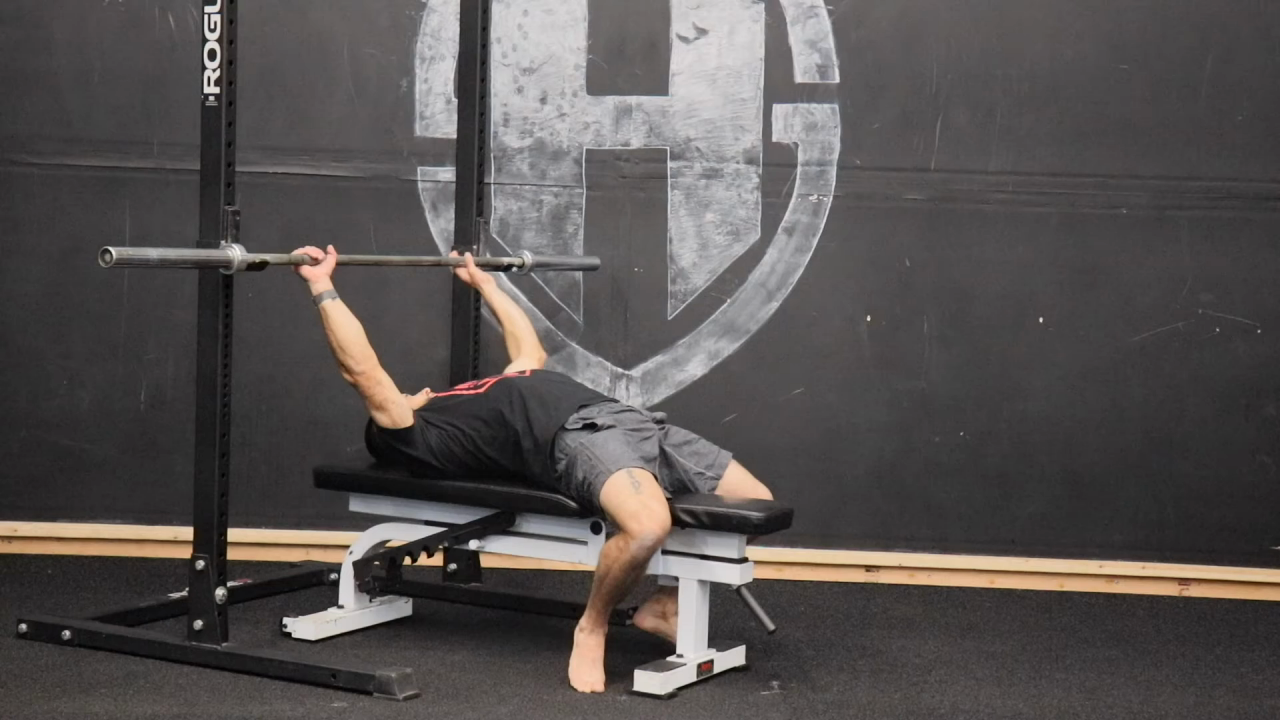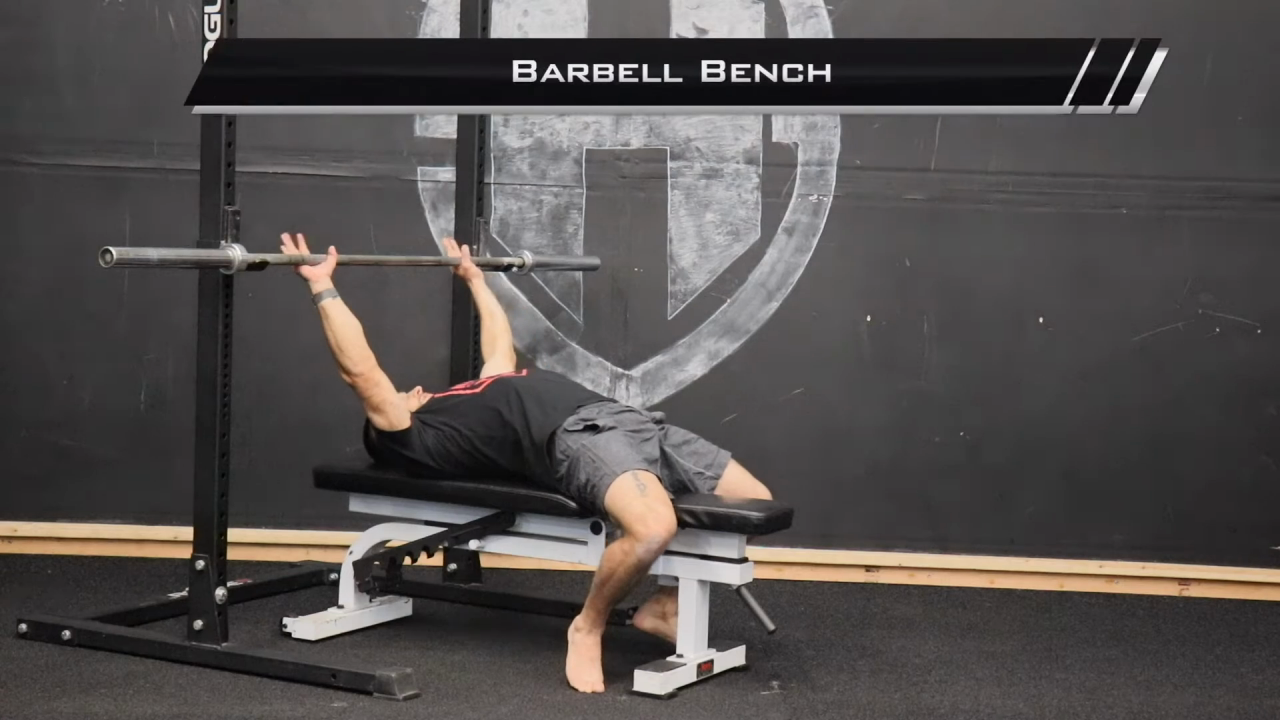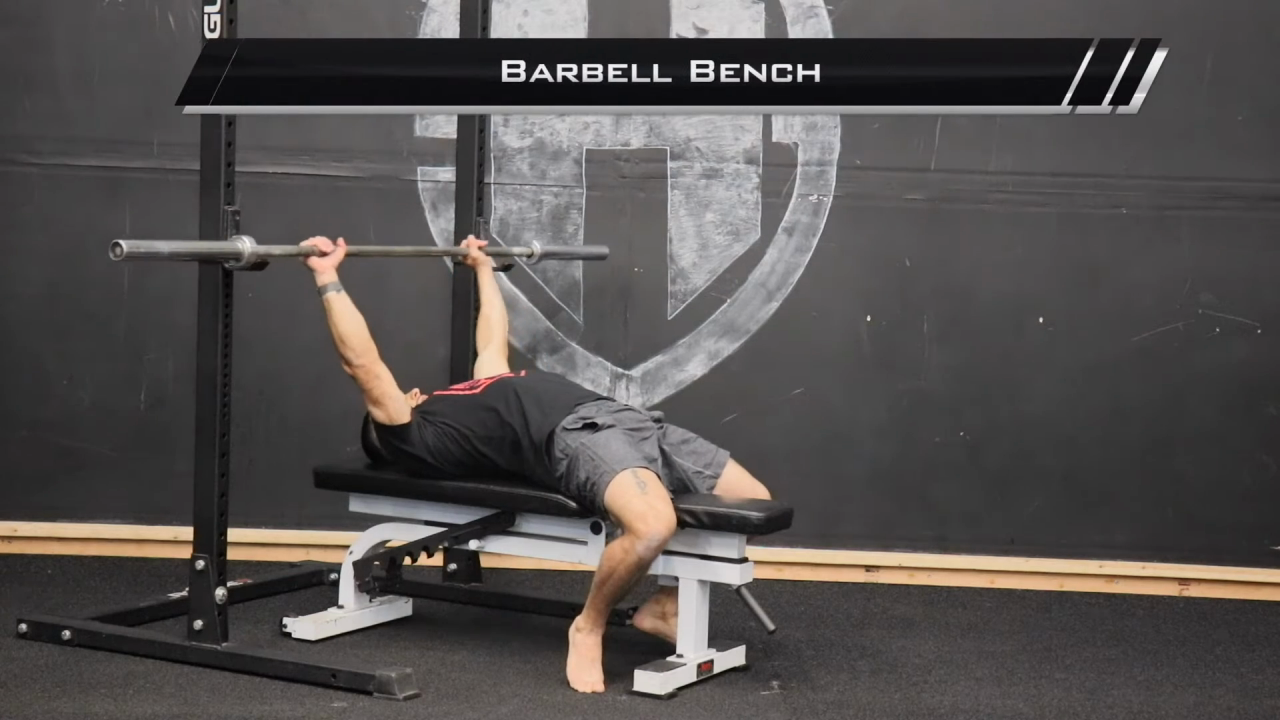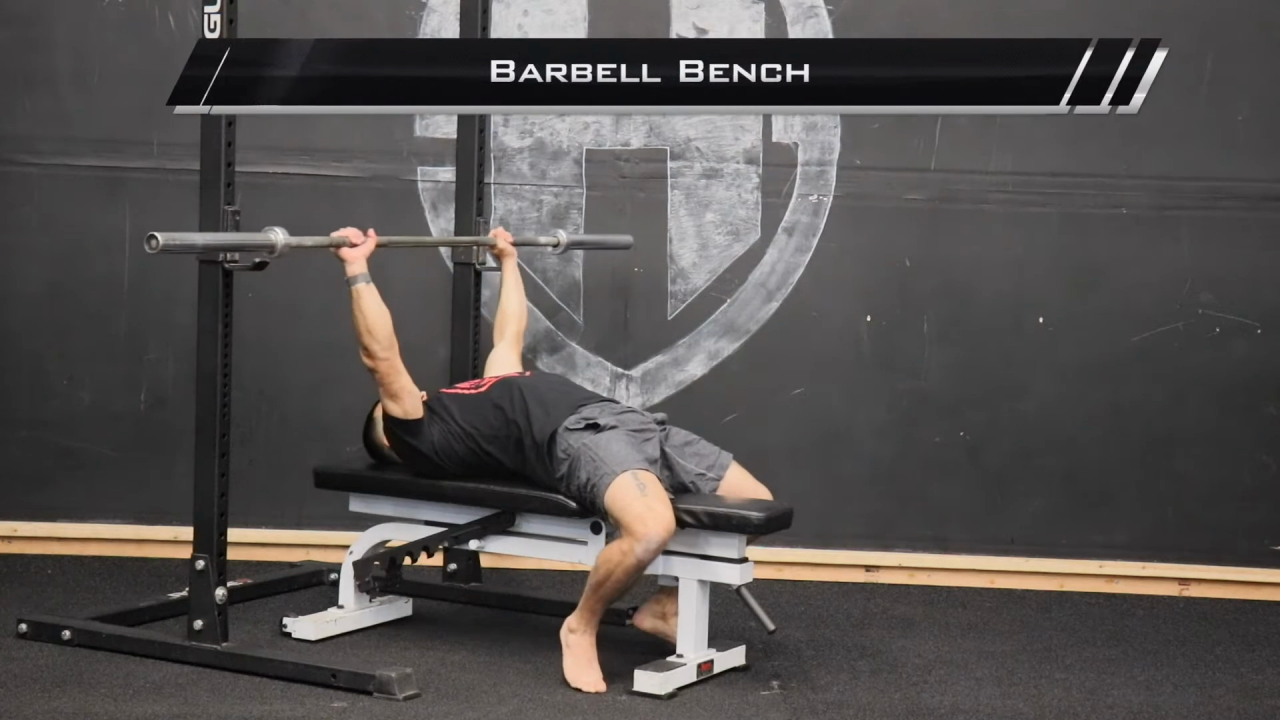
dt=0.4s
person 1, frame 1
left shoulder: (475, 406)
right shoulder: (421, 438)
left elbow: (530, 351)
right elbow: (363, 371)
left wrist: (484, 283)
right wrist: (322, 286)
left knee: (755, 505)
right knee: (646, 525)
left ankle: (665, 606)
right ankle: (592, 628)
person 1, frame 2
left shoulder: (471, 403)
right shoulder: (420, 439)
left elbow: (501, 348)
right elbow: (362, 372)
left wrist: (474, 278)
right wrist: (322, 286)
left knee: (754, 507)
right knee: (653, 528)
left ankle: (665, 606)
right ankle: (588, 627)
person 1, frame 3
left shoulder: (467, 403)
right shoulder: (419, 439)
left elbow: (494, 341)
right elbow: (363, 364)
left wrist: (483, 268)
right wrist: (327, 279)
left knee: (753, 505)
right knee: (653, 525)
left ankle: (665, 606)
right ankle: (588, 627)
person 1, frame 4
left shoulder: (472, 404)
right shoulder: (423, 437)
left elbow: (509, 336)
right elbow: (380, 356)
left wrist: (508, 260)
right wrist: (357, 269)
right knee: (652, 528)
left ankle: (666, 605)
right ankle: (581, 626)
